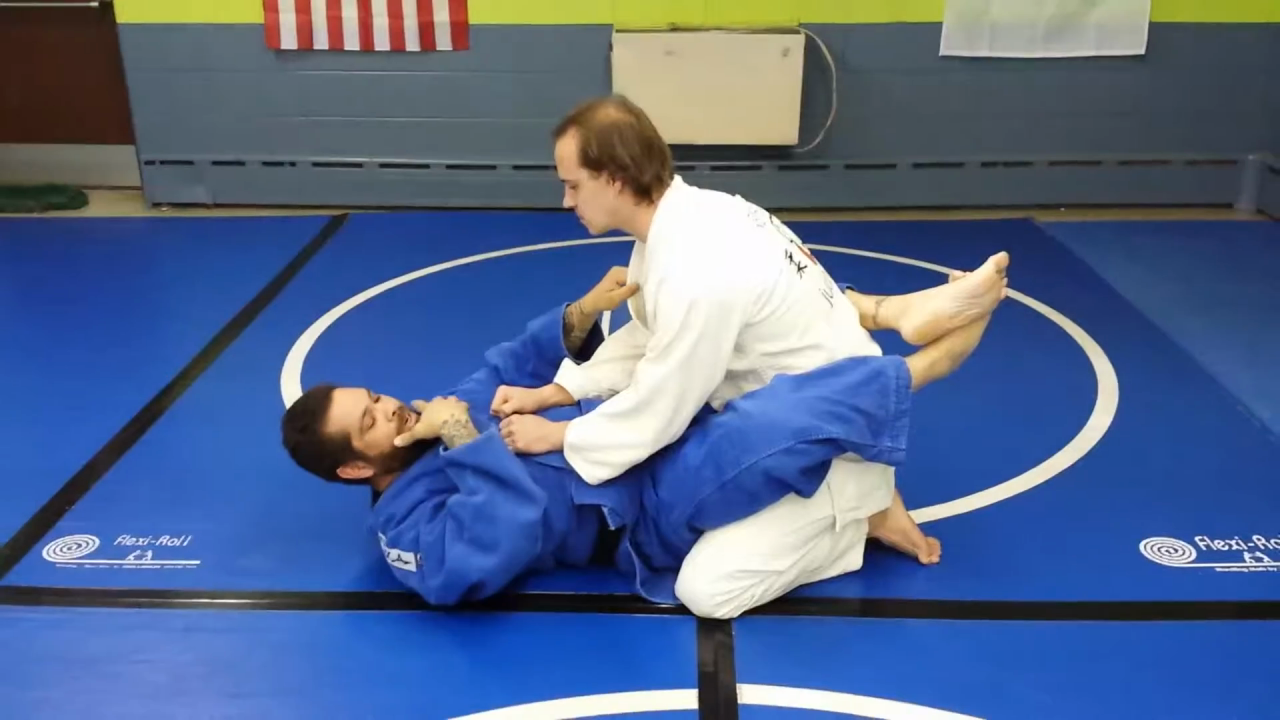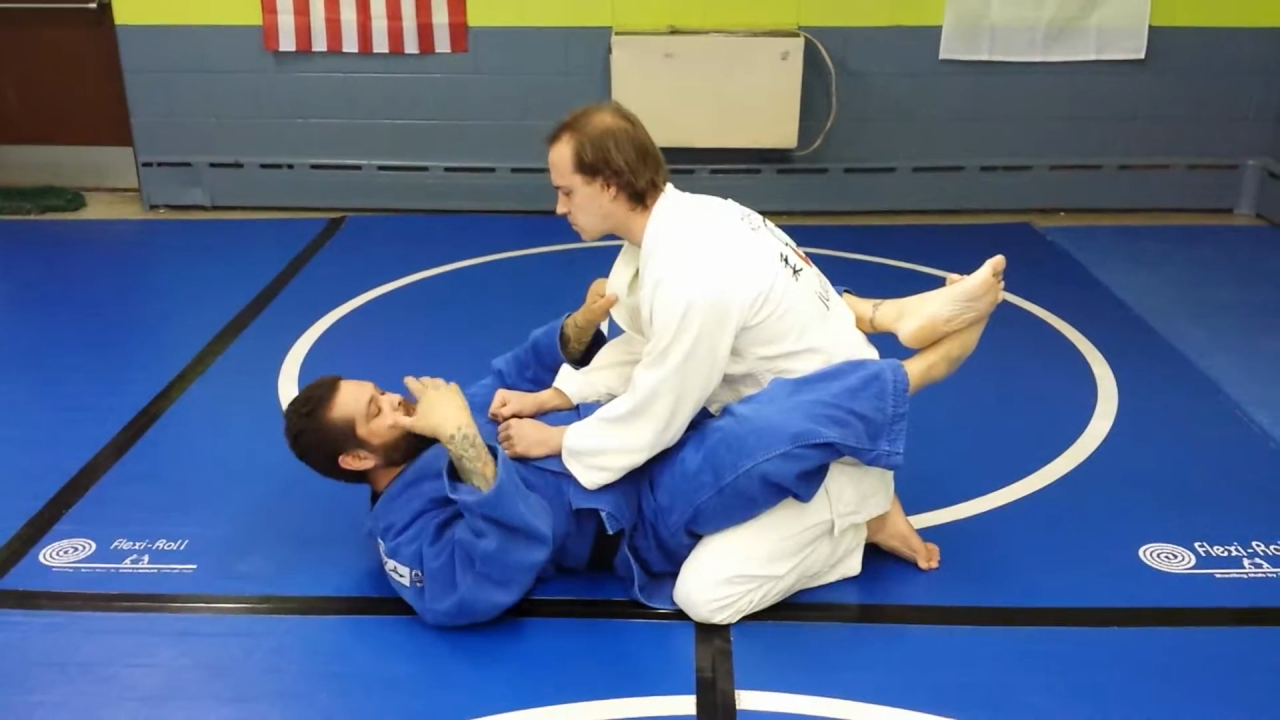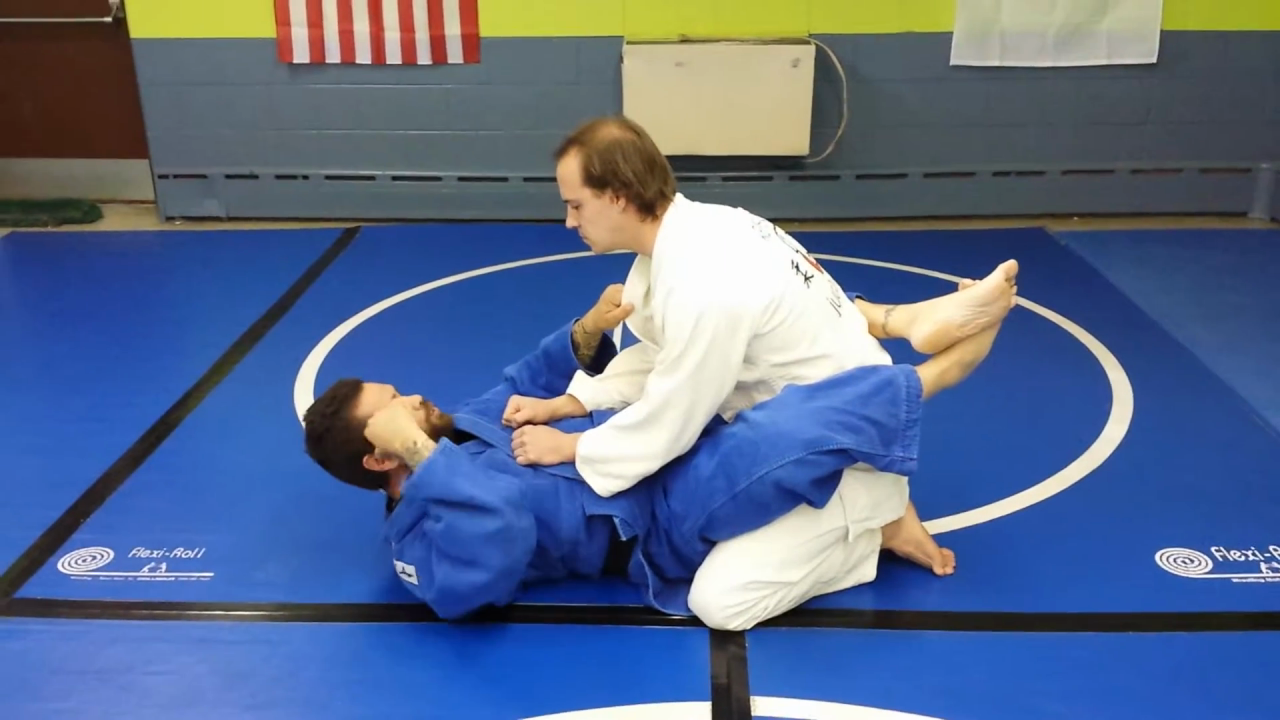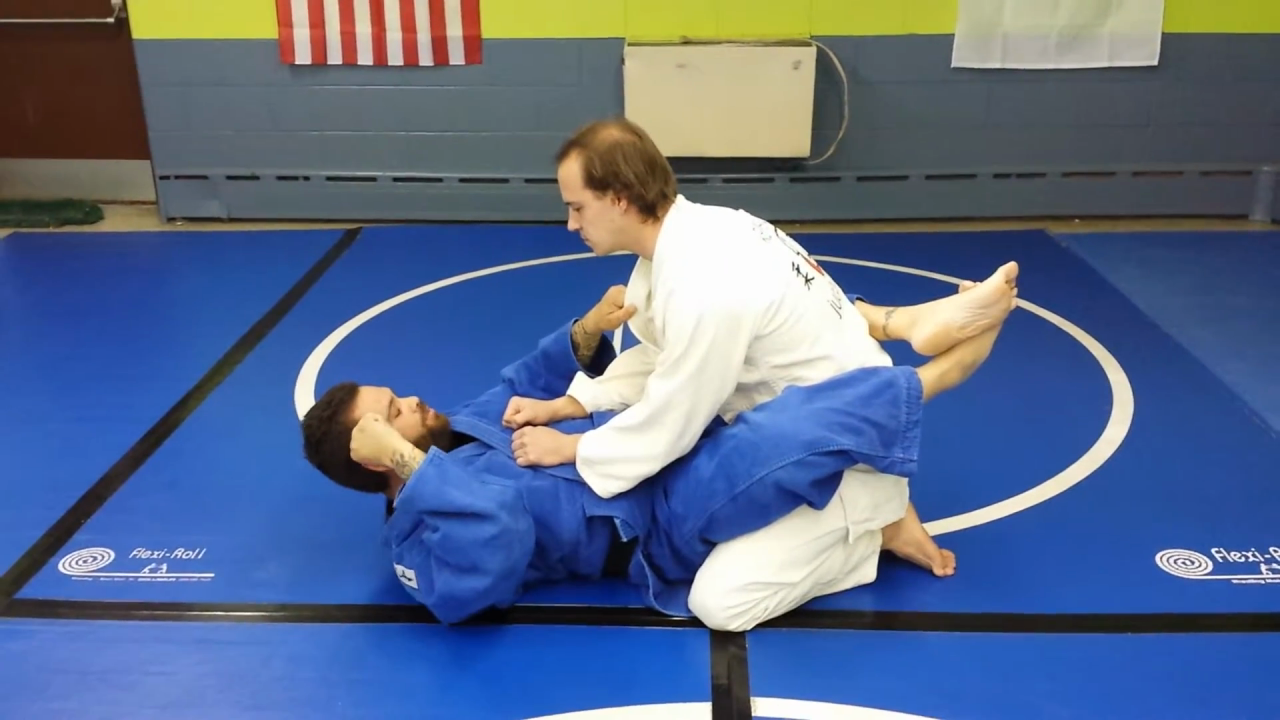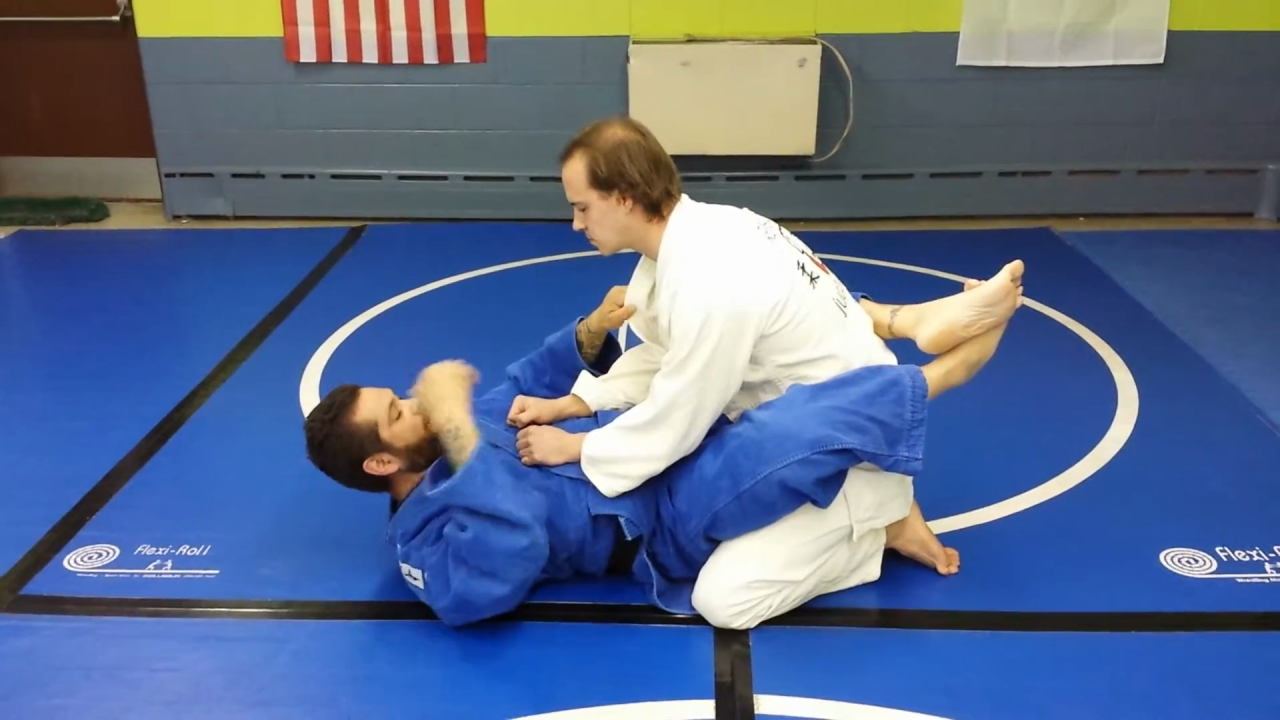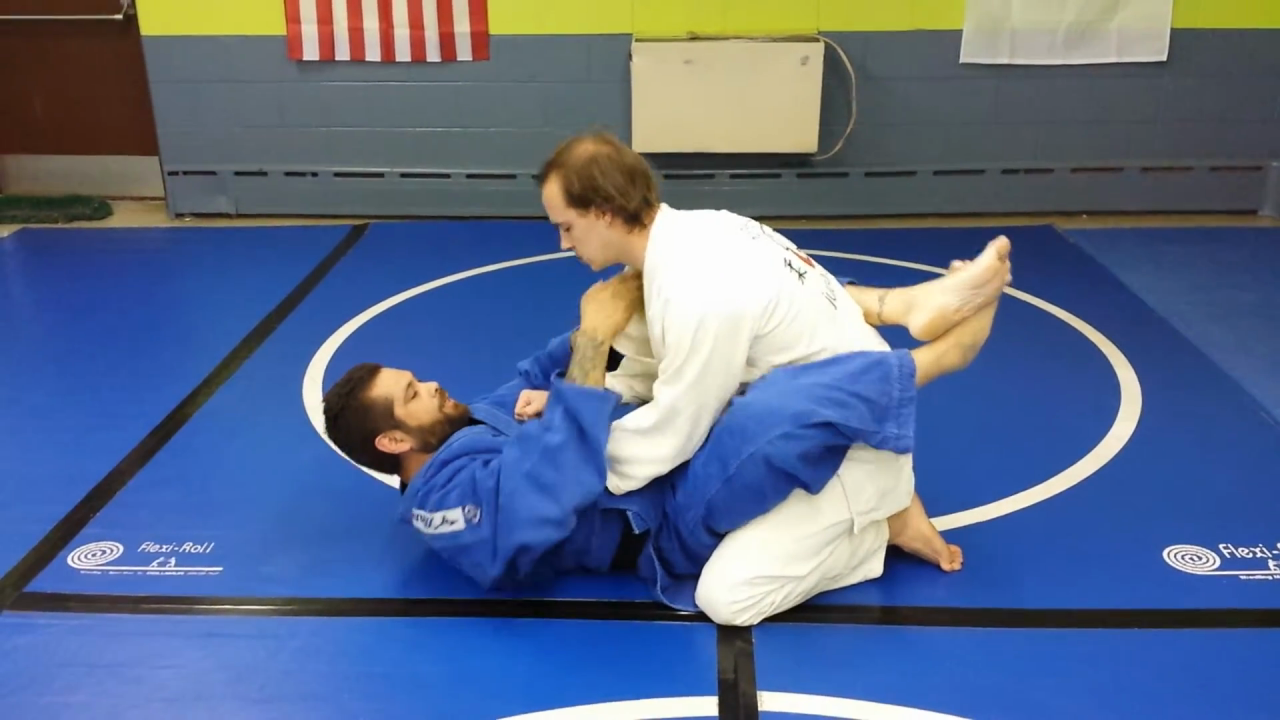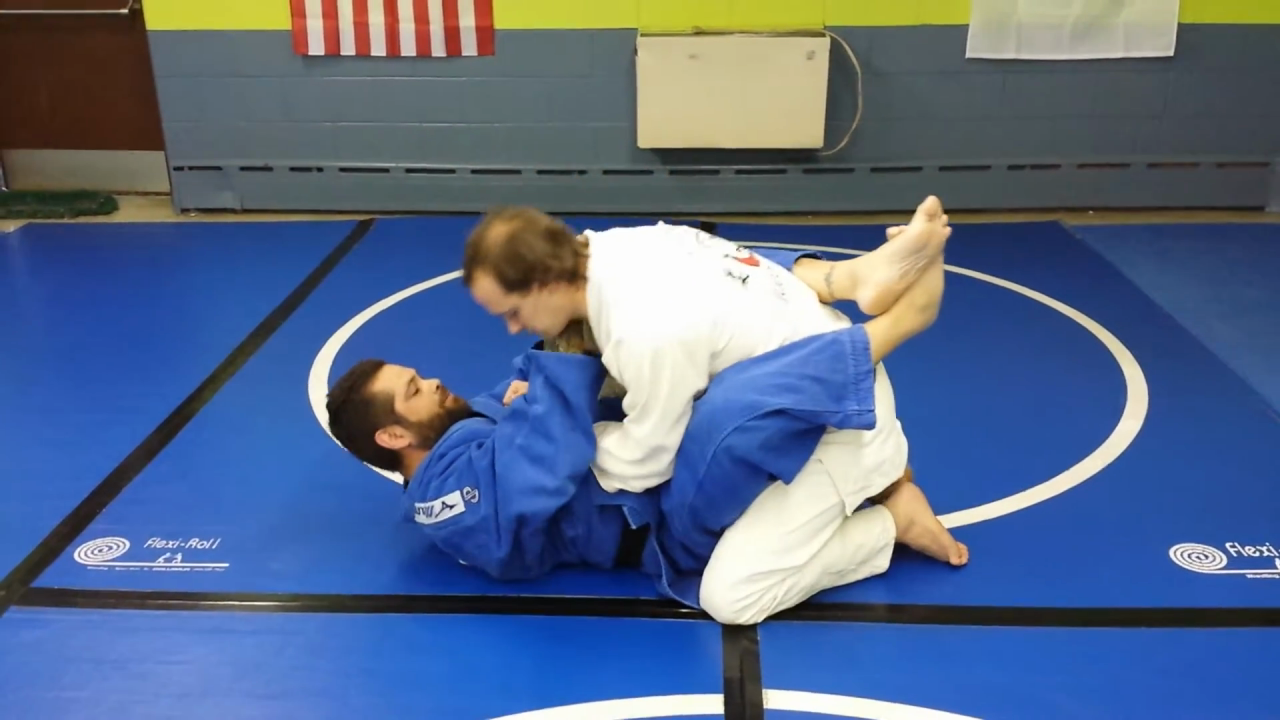
dt=0.5s
person 1, frame 1
left shoulder: (433, 418)
right shoulder: (411, 525)
left elbow: (517, 365)
right elbow: (501, 534)
left wrist: (585, 312)
right wrist: (462, 430)
right hip: (651, 510)
right knee: (775, 424)
right ankle: (925, 361)
person 1, frame 2
left shoulder: (430, 420)
right shoulder: (408, 529)
left elbow: (519, 373)
right elbow: (500, 569)
left wrist: (582, 323)
right wrist: (465, 440)
right hip: (650, 512)
right knee: (770, 430)
right ankle: (923, 364)
person 1, frame 3
left shoulder: (457, 423)
right shoulder: (426, 536)
left elbow: (533, 381)
right elbow: (493, 547)
left wrist: (590, 329)
right wrist: (415, 448)
right hip: (663, 518)
right knee: (785, 435)
right ankle: (936, 369)
person 1, frame 4
left shoulder: (456, 427)
right shoulder: (426, 538)
left elbow: (529, 381)
right elbow: (492, 543)
left wrist: (590, 328)
right wrist: (404, 461)
right hip: (662, 520)
right knee: (785, 436)
right ankle: (936, 372)
person 1, frame 5
left shoulder: (462, 425)
right shoulder: (429, 533)
left elbow: (533, 378)
right elbow: (505, 561)
left wrist: (594, 328)
right wrist: (455, 430)
right hip: (668, 519)
right knee: (793, 434)
right ankle: (944, 368)
person 1, frame 6
left shoulder: (465, 426)
right shoulder: (445, 503)
left elbow: (539, 377)
right elbow: (549, 487)
left wrist: (598, 329)
right wrist: (596, 344)
right hip: (675, 521)
right knee: (771, 416)
right ankle: (939, 352)
person 1, frame 7
left shoulder: (469, 422)
right shoulder: (449, 490)
left elbow: (547, 390)
right elbow: (543, 463)
right hip: (672, 519)
right knee: (732, 412)
right ankle: (894, 320)
person 2, frame 1
left shoulder: (699, 276)
right shoulder: (687, 214)
left elbow: (654, 416)
right elbow: (648, 341)
left wrist: (555, 436)
right wrist: (553, 393)
left knee: (708, 590)
left ankle: (859, 511)
person 2, frame 2
left shoulder: (695, 280)
right shoulder: (680, 218)
left elbow: (652, 420)
right elbow: (641, 349)
left wrist: (551, 441)
right wrist: (550, 398)
left knee: (707, 596)
left ankle: (861, 515)
person 2, frame 3
left shoulder: (706, 288)
right shoulder: (688, 231)
left elbow: (665, 428)
right elbow: (659, 357)
left wrist: (567, 448)
right wrist: (565, 406)
left knee: (720, 600)
left ankle: (874, 523)
person 2, frame 4
left shoulder: (706, 288)
right shoulder: (692, 229)
left elbow: (666, 428)
right elbow: (659, 358)
left wrist: (568, 448)
right wrist: (566, 406)
left knee: (721, 601)
left ankle: (877, 526)
person 2, frame 5
left shoulder: (711, 288)
right shoulder: (696, 229)
left elbow: (670, 428)
right elbow: (663, 356)
left wrist: (572, 447)
right wrist: (570, 405)
left knee: (724, 598)
left ankle: (882, 528)
person 2, frame 6
left shoulder: (701, 296)
right shoulder: (685, 230)
left elbow: (667, 433)
right elbow: (658, 360)
left hip: (851, 445)
left knee: (729, 596)
left ankle: (886, 525)
person 2, frame 7
left shoulder: (651, 332)
right shoulder: (612, 250)
left elbow: (643, 462)
left hip: (836, 419)
left knee: (732, 596)
left ankle: (891, 521)
